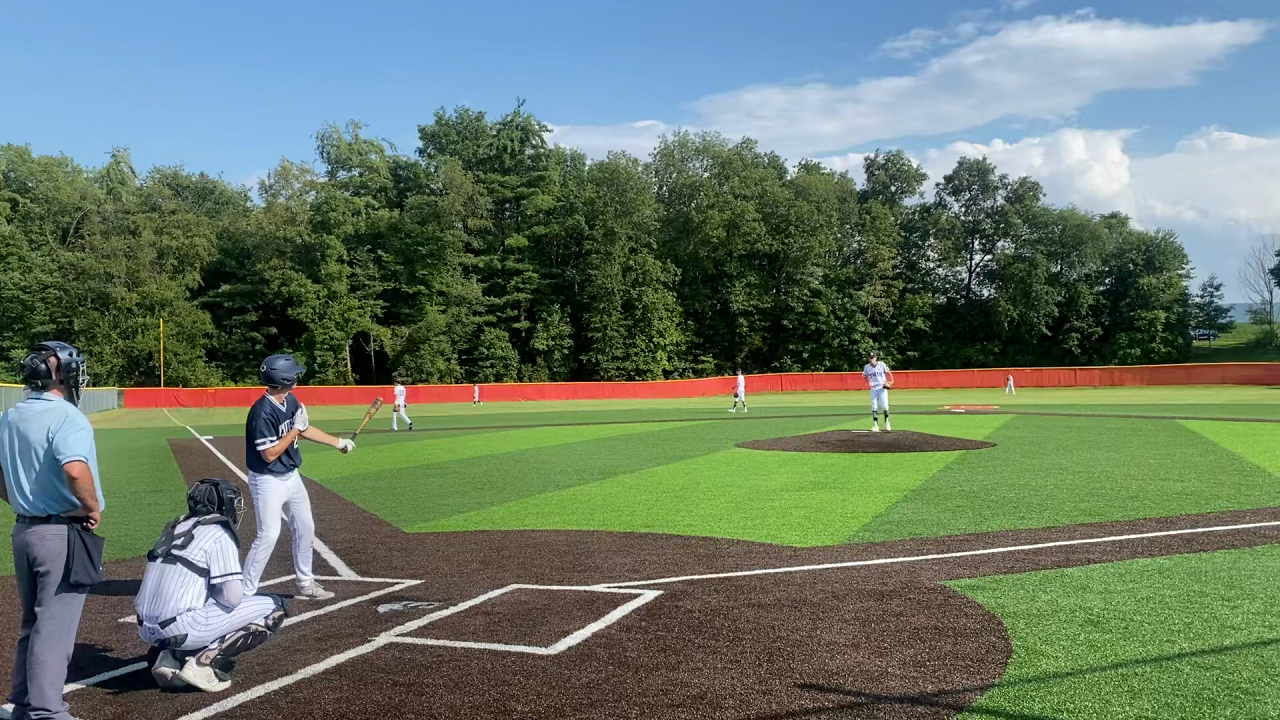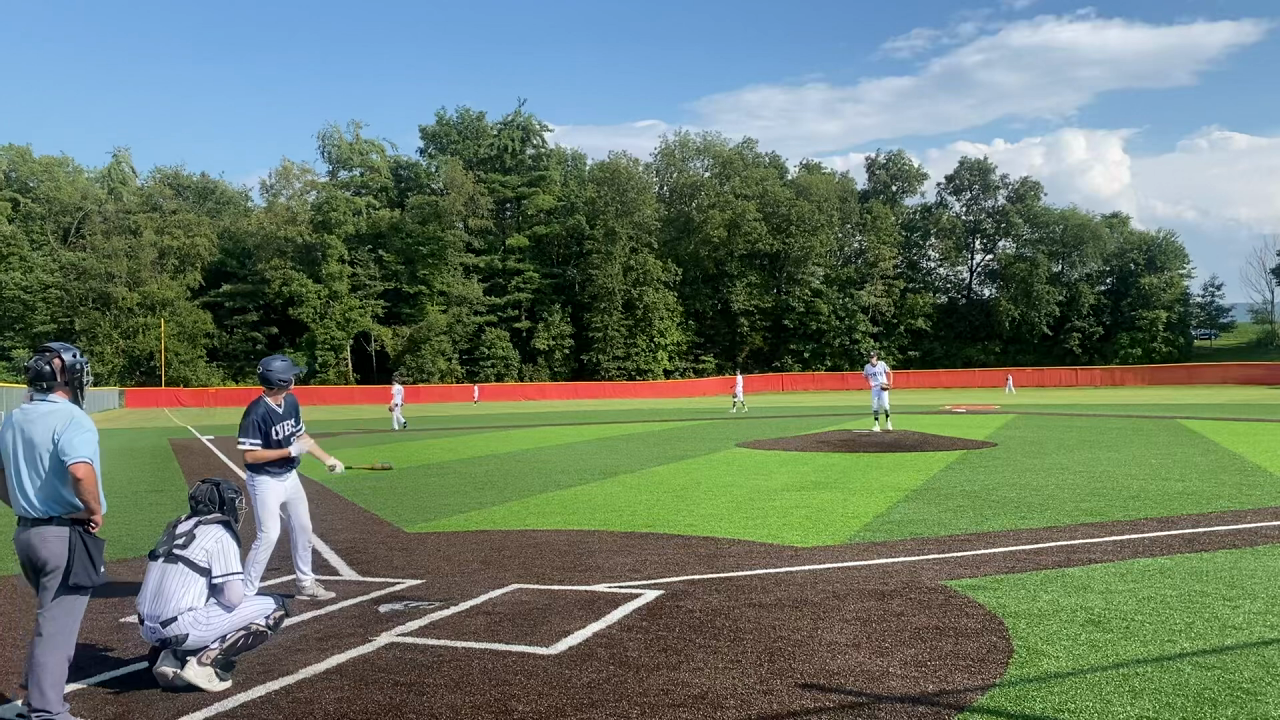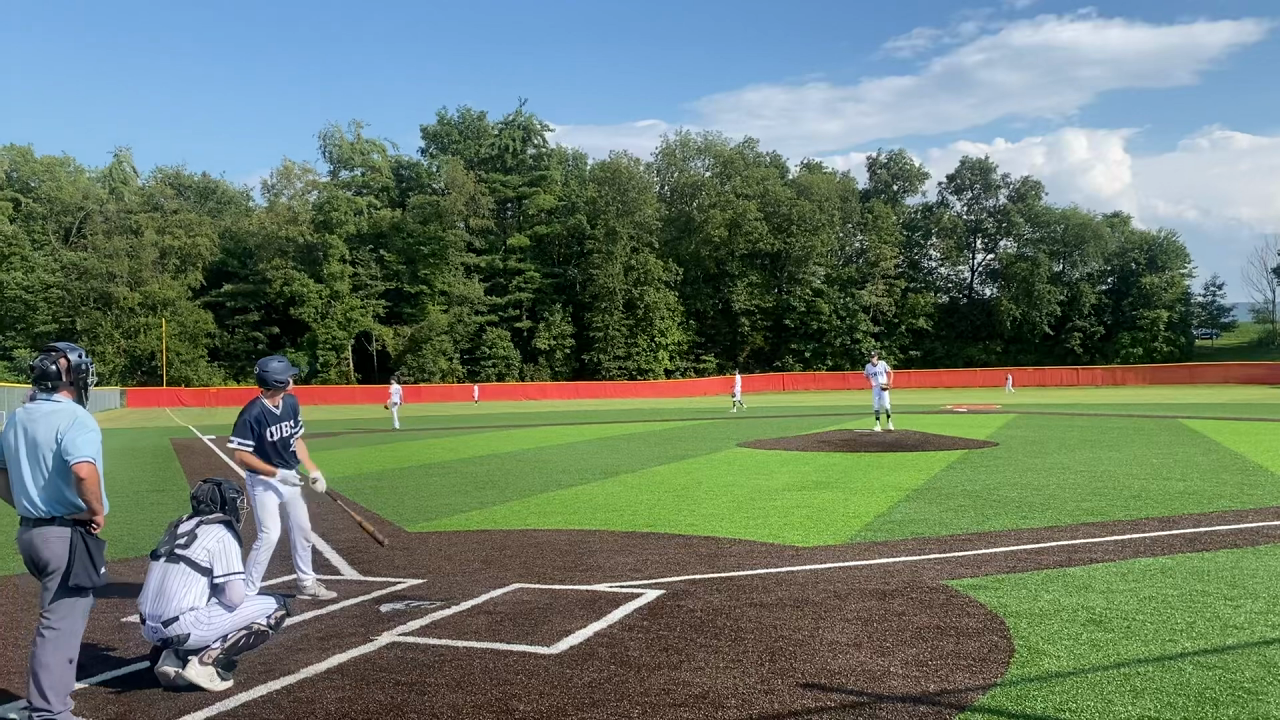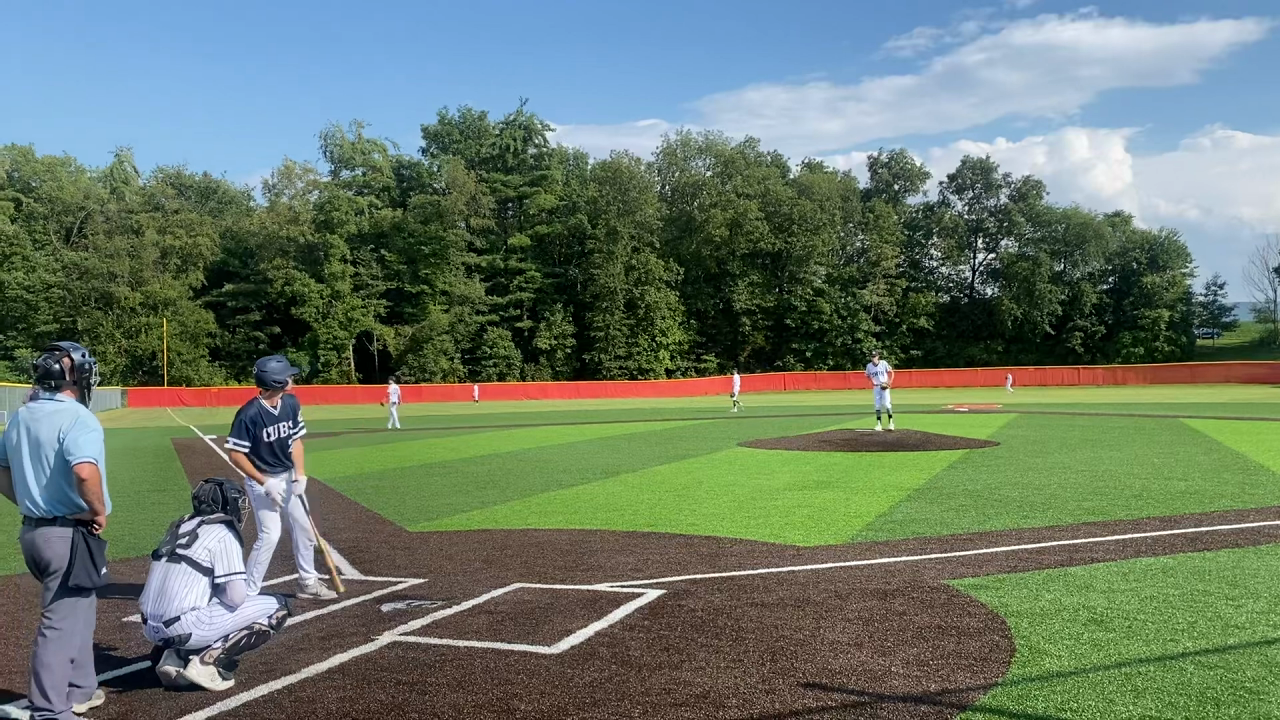
dt=0.1s
person 1, frame 1
right shoulder: (67, 416)
right elbow: (76, 469)
right wrist: (93, 508)
right hip: (62, 533)
left knee: (32, 622)
right knee: (55, 625)
person 1, frame 2
right shoulder: (71, 417)
right elbow: (80, 471)
right wrist: (95, 510)
right hip: (65, 535)
left knee: (45, 619)
right knee: (56, 626)
person 1, frame 3
right shoulder: (76, 418)
right elbow: (84, 471)
right wrist: (96, 511)
right hip: (67, 535)
left knee: (65, 613)
right knee: (59, 625)
person 1, frame 4
right shoulder: (78, 418)
right elbow: (85, 472)
right wrist: (99, 512)
left hip: (31, 531)
right hip: (70, 535)
left knee: (73, 611)
right knee: (61, 625)
left ankle: (79, 689)
person 2, frame 1
left shoulder: (291, 401)
right shoulder: (262, 411)
left elbow: (304, 430)
right elbow: (269, 454)
left wrist: (337, 442)
right wrist: (296, 428)
left hip: (291, 477)
right hip: (267, 481)
left knee: (305, 528)
right knee: (268, 536)
left ankle: (305, 584)
right ankle: (244, 595)
person 2, frame 2
left shoulder: (290, 401)
right shoulder: (256, 412)
right elbow: (249, 455)
left wrist: (326, 458)
right wrist: (291, 450)
left hip: (290, 477)
right hip: (265, 481)
left knee: (303, 529)
right knee: (268, 536)
left ankle: (305, 584)
right ankle: (245, 596)
person 2, frame 3
left shoulder: (291, 402)
right shoulder: (252, 413)
right elbow: (240, 455)
left wrist: (312, 470)
right wrist: (276, 474)
left hip: (289, 477)
right hip: (263, 481)
left knee: (302, 529)
right knee: (269, 536)
left ankle: (307, 584)
right ankle: (246, 595)
person 2, frame 4
left shoulder: (291, 402)
right shoulder: (249, 413)
left elbow: (296, 440)
right elbow: (235, 455)
left wrist: (299, 475)
right wrist: (264, 483)
left hip: (288, 477)
right hip: (262, 482)
left knee: (304, 528)
right knee: (269, 536)
left ankle: (308, 583)
right ankle: (247, 595)
person 3, frame 1
left shoulder: (176, 526)
right shoulder: (219, 533)
right elbow: (233, 598)
left hip: (147, 629)
right hip: (180, 627)
right knee: (274, 608)
left ankle: (170, 659)
right ankle: (202, 663)
person 3, frame 2
left shoulder: (178, 526)
right shoulder: (221, 532)
right elbow: (234, 598)
left hip: (148, 628)
right hip: (181, 627)
right knee: (275, 608)
left ankle: (172, 658)
right ankle: (203, 663)
person 3, frame 3
left shoulder: (179, 526)
right shoulder: (222, 532)
right elbow: (235, 597)
left hip: (150, 628)
right hip: (182, 627)
right knee: (275, 607)
left ankle: (173, 658)
right ankle: (204, 662)
person 3, frame 4
left shoulder: (181, 526)
right shoulder: (223, 533)
right elbow: (236, 597)
right wrist: (218, 591)
left hip: (152, 627)
right hip: (183, 627)
right knee: (277, 607)
left ankle: (175, 657)
right ankle: (206, 662)
